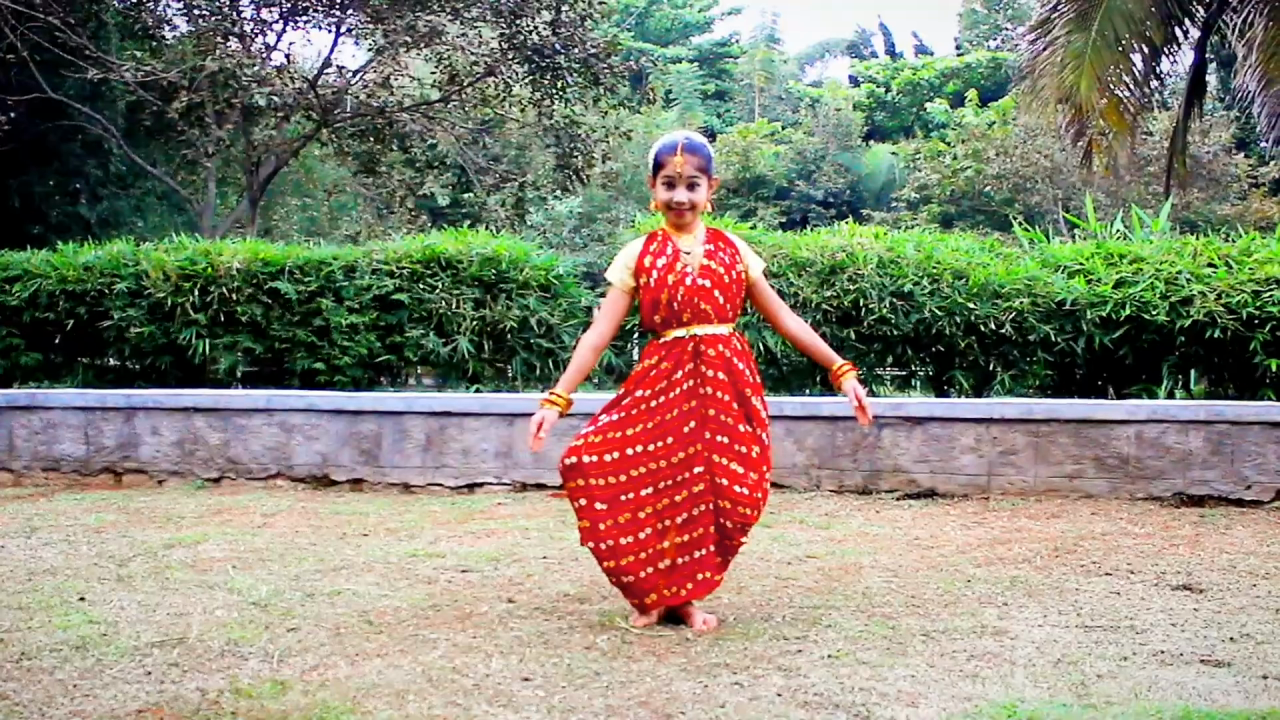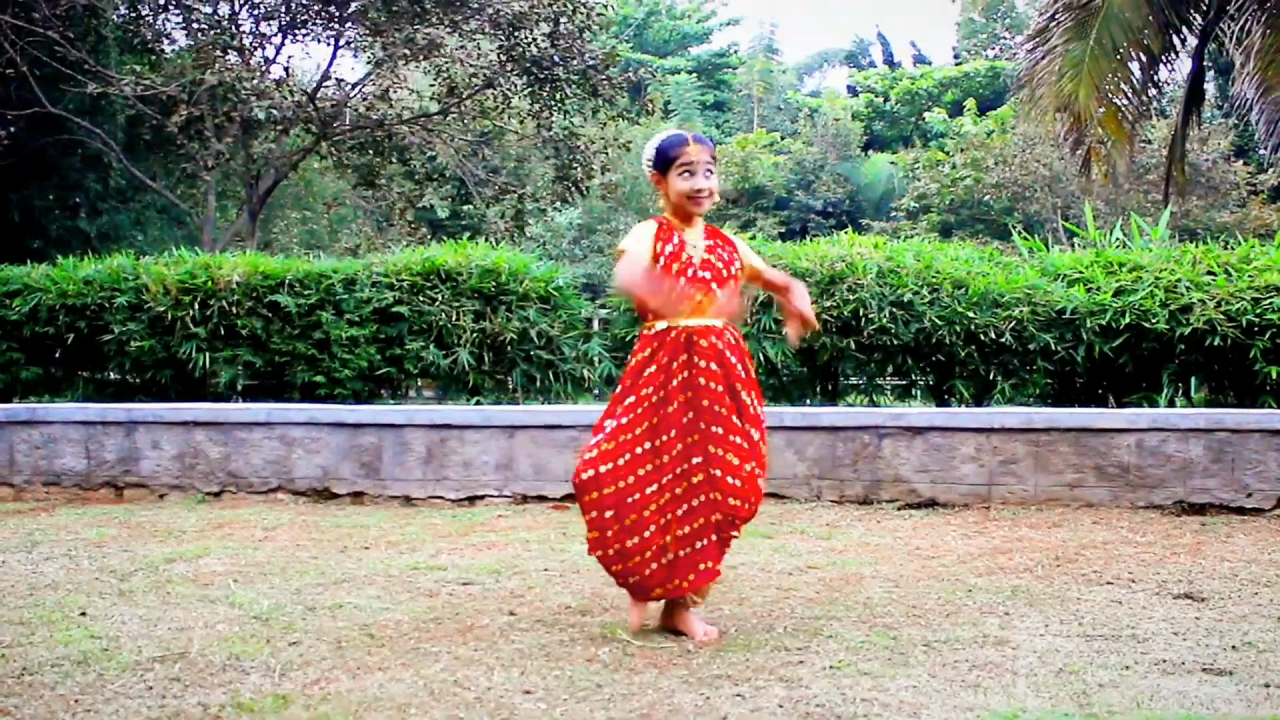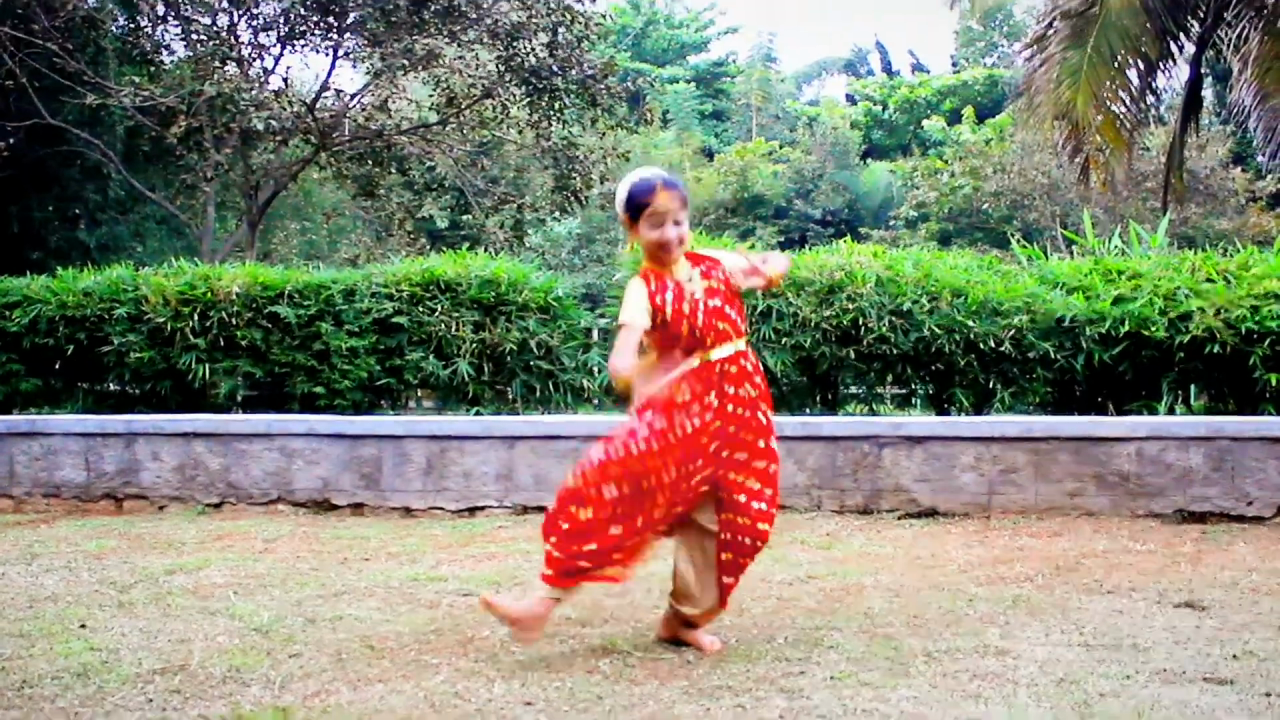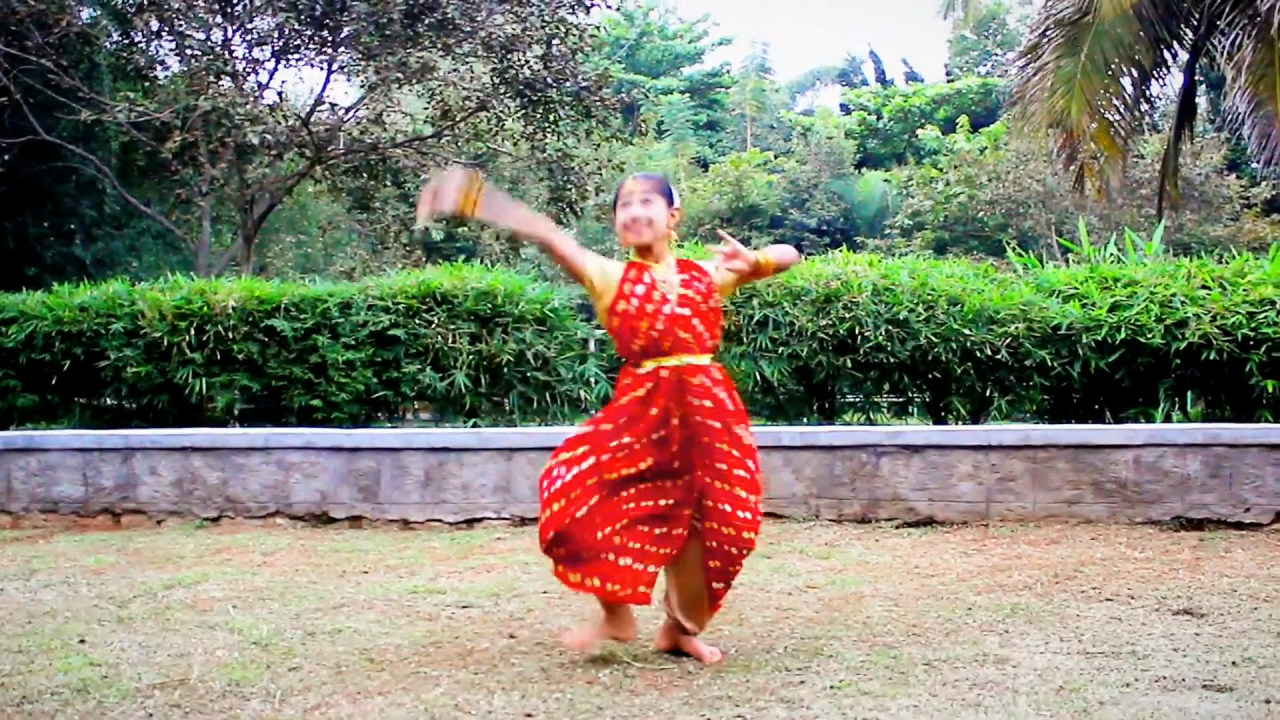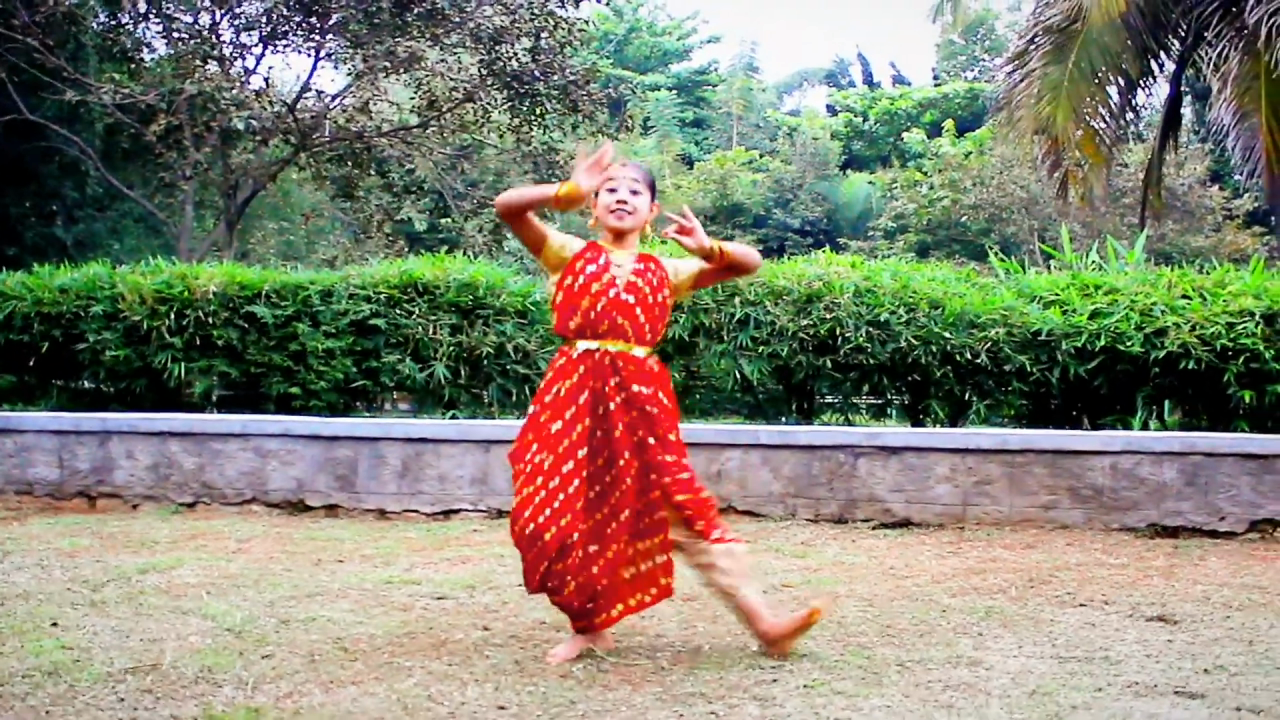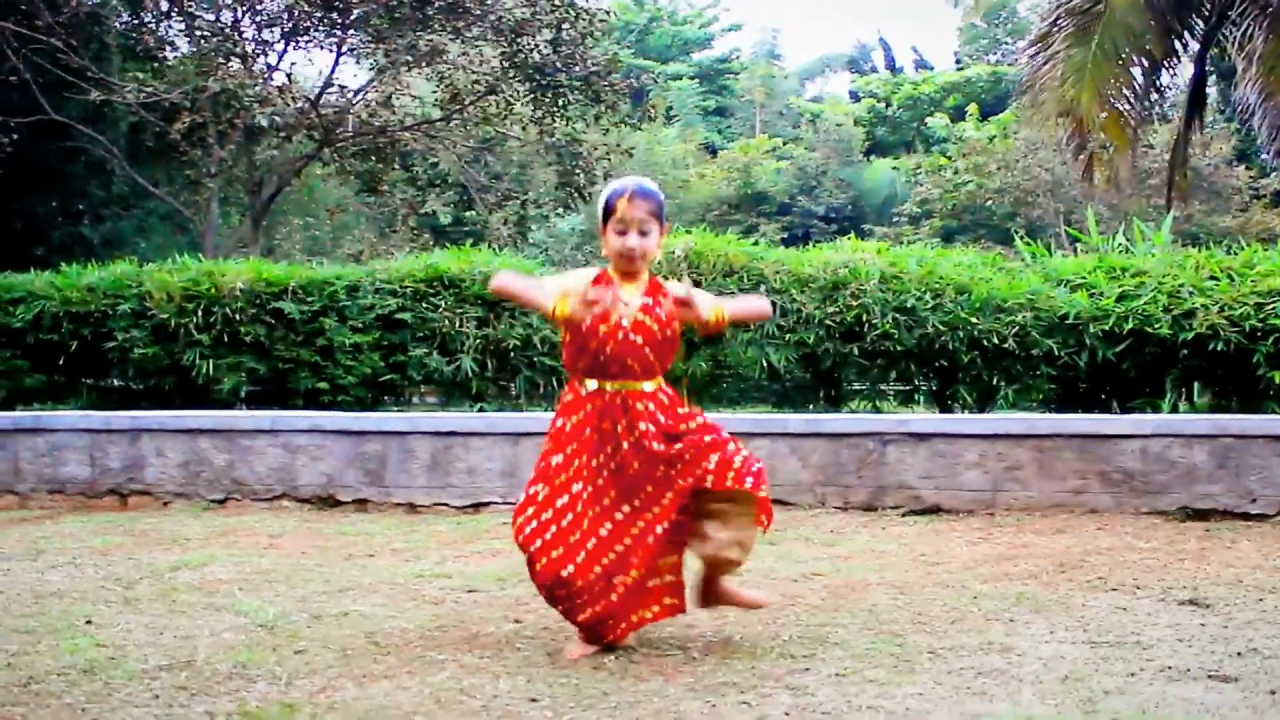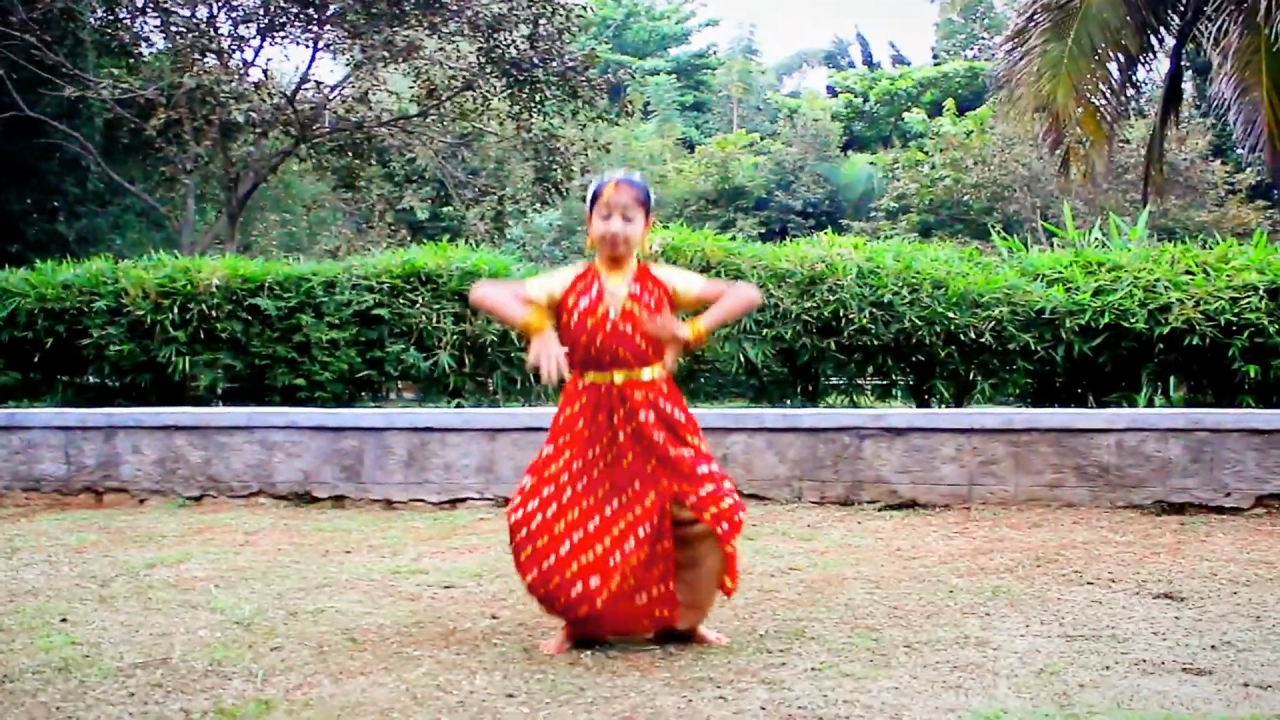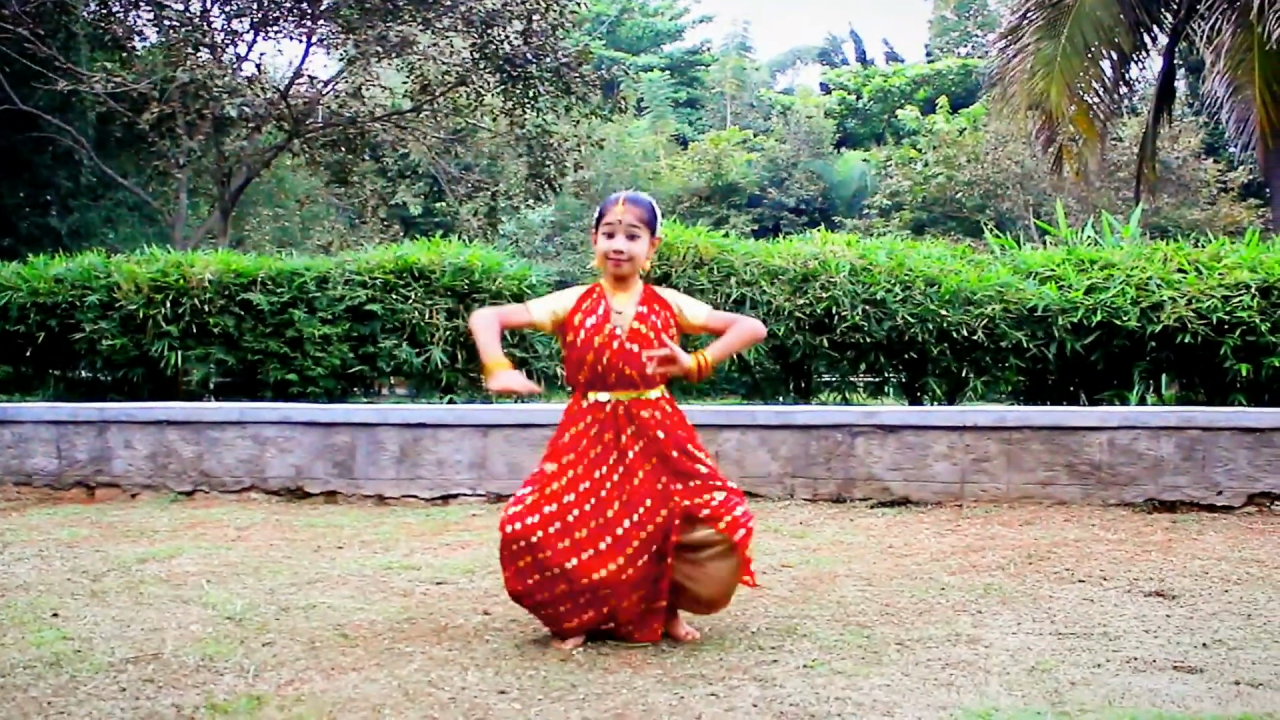
dt=0.4s
person 1, frame 1
left shoulder: (734, 250)
right shoulder: (637, 255)
left elbow: (783, 317)
right elbow: (599, 333)
left wrist: (842, 370)
right wrist: (556, 399)
left hip: (726, 383)
right hip: (662, 383)
left knee: (723, 492)
left ankle: (684, 594)
right ankle: (651, 591)
person 1, frame 2
left shoulder: (730, 246)
right shoulder: (645, 238)
left elbow: (785, 284)
right elbow: (632, 280)
left wrist: (797, 299)
right wrist: (700, 300)
left hip: (722, 374)
right hip: (660, 373)
left knee: (715, 488)
right knee: (612, 477)
left ankle: (682, 602)
right ankle: (649, 585)
person 1, frame 3
left shoulder: (717, 264)
right shoulder: (640, 292)
left elbow: (777, 262)
right elbow: (623, 361)
left wrist: (766, 274)
right wrist: (647, 381)
left hip: (740, 397)
right hip: (680, 403)
left knee: (728, 515)
right knee: (614, 479)
left ankle: (686, 617)
right ankle: (543, 602)
person 1, frame 4
left shoulder: (707, 274)
right shoulder: (611, 277)
left elbow: (788, 254)
right elbow: (547, 234)
left wrist: (754, 262)
right wrist: (473, 198)
left hip: (705, 406)
right hip: (643, 405)
left knee: (715, 520)
right knee: (574, 484)
left ankle: (682, 629)
right ankle: (616, 615)
person 1, frame 5
left shoulder: (664, 272)
right shoulder: (571, 254)
left elbow: (751, 262)
right elbow: (508, 206)
left wrist: (707, 248)
right wrist: (569, 192)
left hip: (638, 397)
right hip: (575, 397)
left knee: (682, 508)
right knee: (562, 514)
left ankle: (763, 622)
right ankle: (589, 626)
person 1, frame 6
left shoulder: (672, 296)
right shoulder: (580, 286)
left elbow: (761, 306)
right elbow: (502, 283)
left wrist: (706, 315)
right wrist: (565, 310)
left hip: (653, 417)
right hip: (588, 424)
left knee: (737, 476)
right knee: (552, 531)
left ankle: (715, 577)
right ankle: (603, 627)
person 1, frame 7
left shoulder: (664, 282)
right shoulder: (567, 284)
left elbow: (748, 294)
right elbow: (484, 292)
left wrist: (691, 331)
right wrist: (536, 326)
left hip: (654, 419)
right hip: (587, 420)
left knee: (710, 512)
right knee: (543, 522)
left ankle: (682, 618)
right ankle: (583, 620)
person 1, frame 8
left shoulder: (669, 304)
right shoulder: (571, 303)
left elbow: (753, 327)
right elbow: (484, 317)
left wrist: (695, 364)
right wrist: (498, 369)
left hip: (656, 434)
right hip: (590, 436)
left knee: (721, 526)
right knee: (530, 531)
left ankle: (665, 610)
right ankle: (582, 616)
